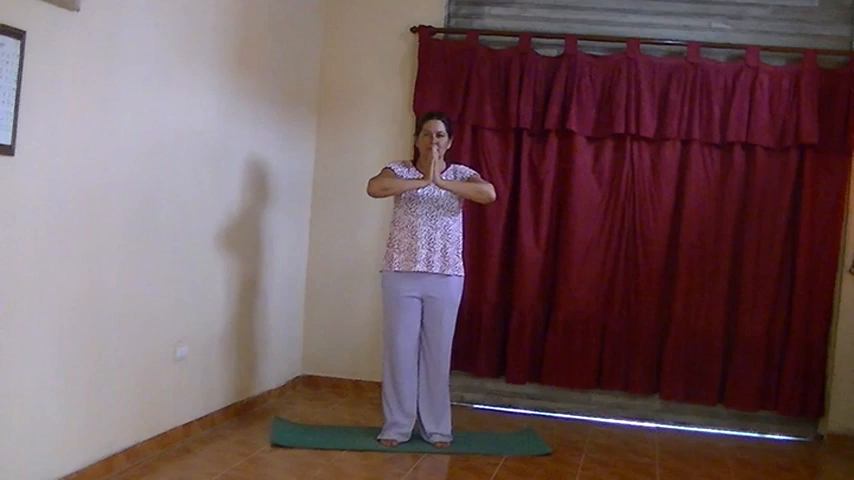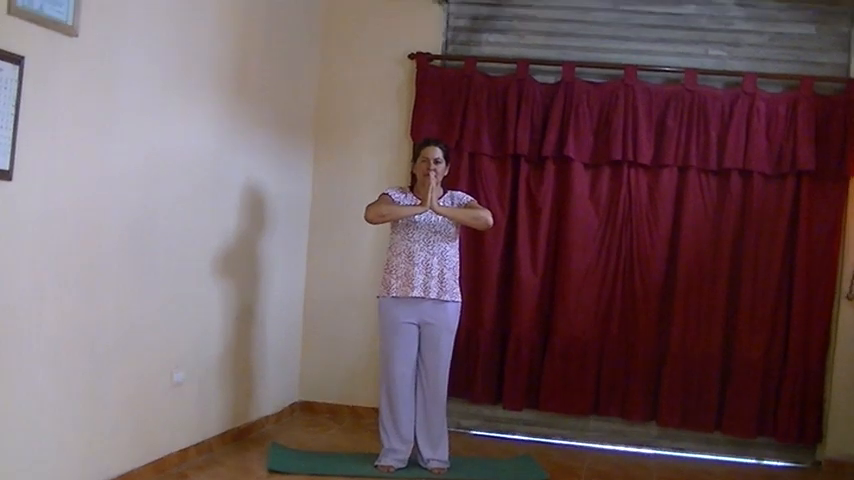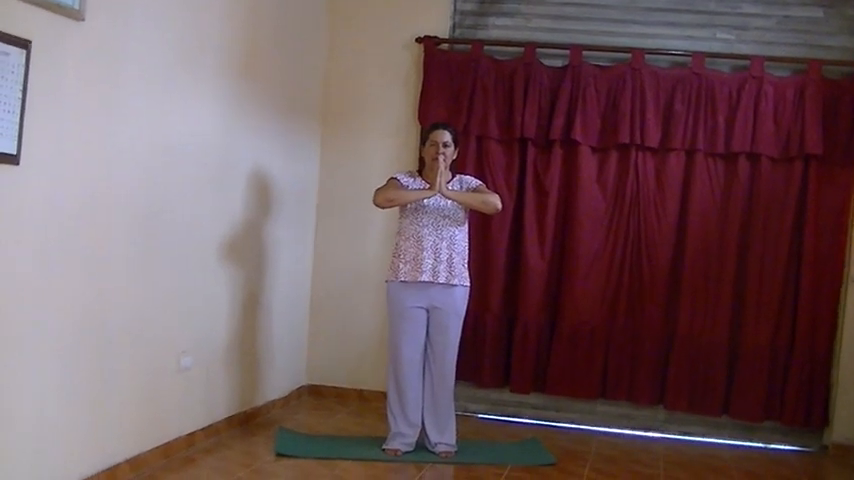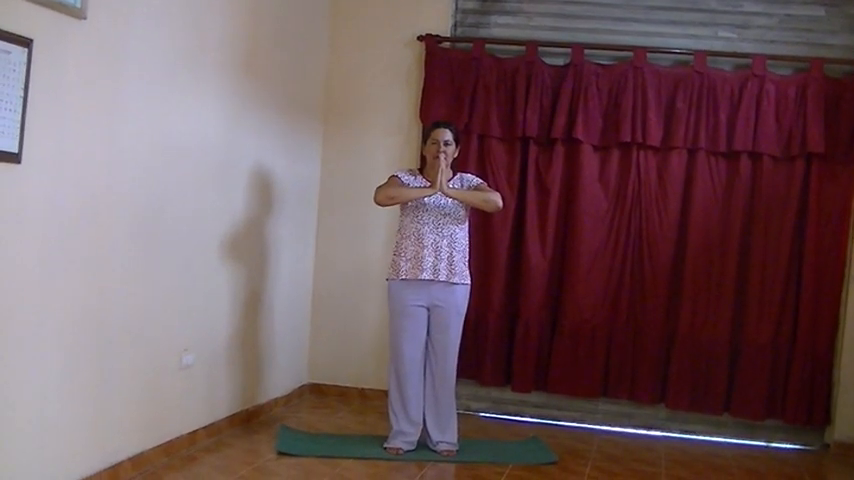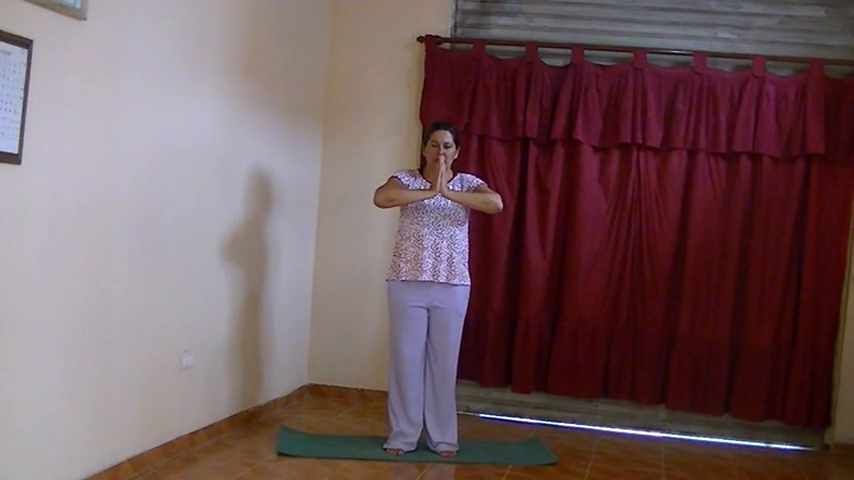
dt=1s
person 1, frame 1
left shoulder: (460, 174)
right shoulder: (399, 170)
left elbow: (489, 194)
right elbow: (374, 188)
left wrist: (441, 181)
right wrist: (423, 180)
left hip: (445, 277)
right hip: (401, 274)
left knee: (438, 352)
right knee: (399, 349)
left ankle: (436, 427)
right ankle: (397, 426)
person 1, frame 2
left shoulder: (457, 200)
right shoulder: (396, 196)
left elbow: (486, 220)
right elbow: (372, 214)
left wrist: (438, 207)
right wrist: (420, 206)
left hip: (443, 302)
right hip: (398, 299)
left knee: (435, 378)
right knee: (397, 375)
left ankle: (434, 453)
right ankle: (394, 452)
person 1, frame 3
left shoulder: (466, 185)
right shoulder: (405, 181)
left elbow: (495, 204)
right elbow: (380, 198)
left wrist: (447, 192)
right wrist: (429, 191)
left hip: (451, 287)
right hip: (406, 284)
left knee: (443, 362)
right knee: (404, 359)
left ankle: (441, 437)
right ankle: (401, 435)
person 1, frame 4
left shoulder: (467, 183)
right shoulder: (406, 178)
left elbow: (496, 202)
right elbow: (381, 196)
left wrist: (448, 190)
right wrist: (430, 188)
left hip: (451, 286)
right hip: (407, 283)
left knee: (444, 361)
right knee: (405, 358)
left ankle: (443, 436)
right ankle: (403, 434)
person 1, frame 5
left shoulder: (467, 183)
right shoulder: (406, 178)
left elbow: (496, 203)
right elbow: (380, 198)
left wrist: (448, 192)
right wrist: (429, 191)
left hip: (452, 286)
right hip: (407, 283)
left knee: (444, 362)
right knee: (406, 359)
left ankle: (443, 437)
right ankle: (402, 435)
